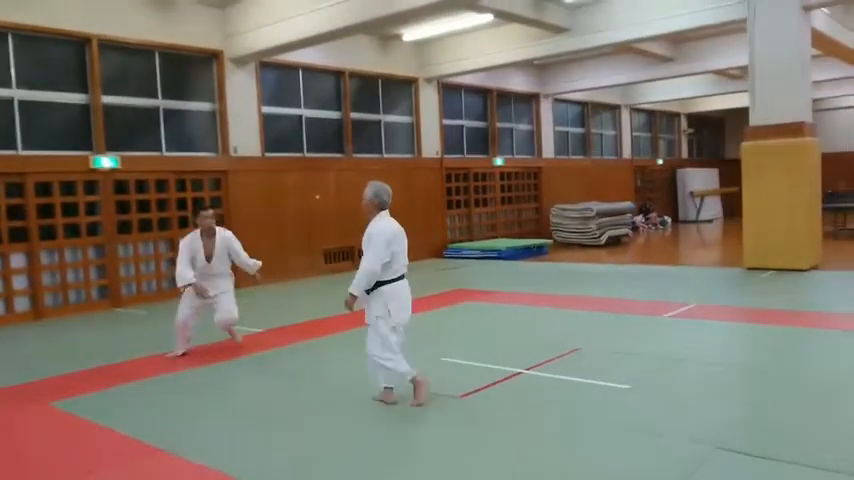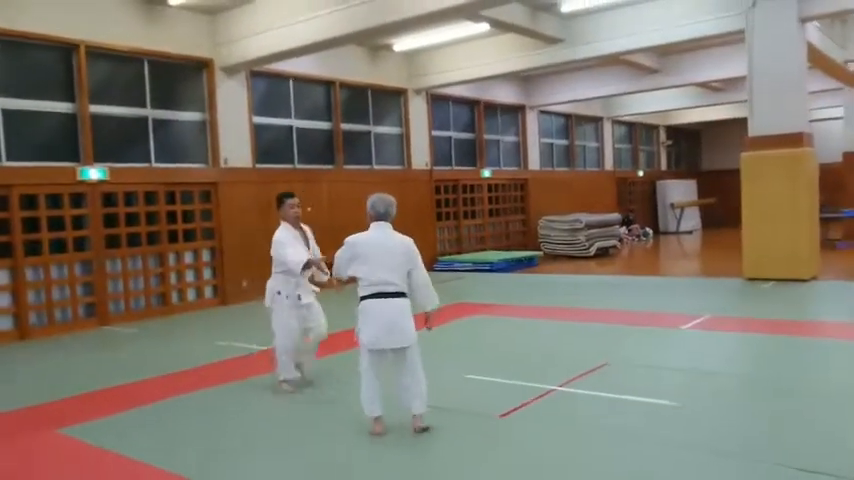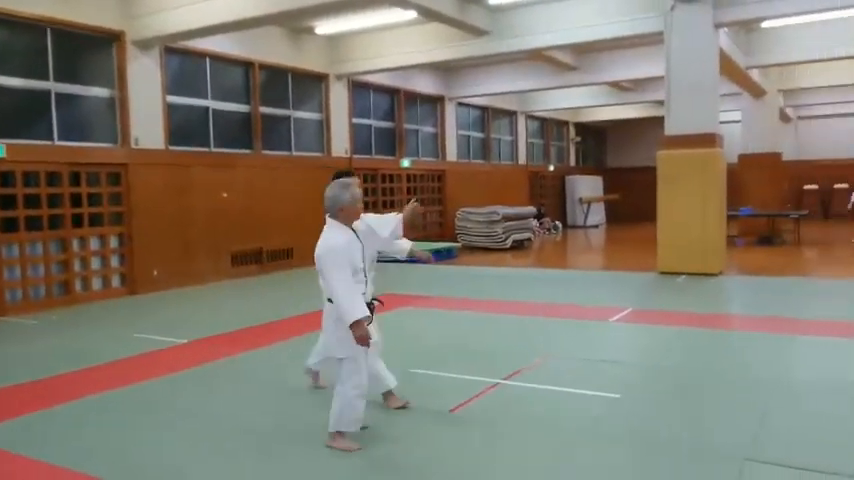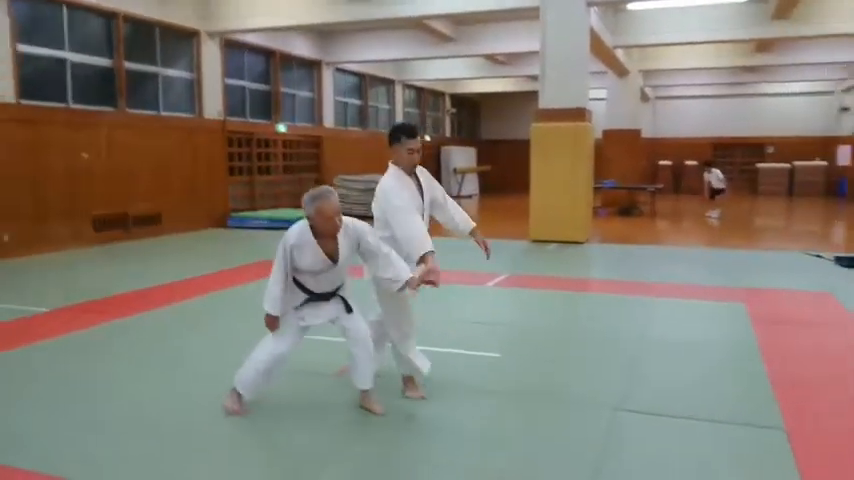
dt=0.7s
person 1, frame 1
left shoulder: (378, 229)
right shoulder: (391, 225)
left elbow: (370, 266)
left wrist: (354, 292)
left hip: (386, 295)
right hip: (396, 290)
left knee: (380, 348)
right knee: (387, 343)
left ankle: (416, 380)
right ankle: (389, 391)
person 1, frame 2
left shoulder: (354, 242)
right shoulder: (406, 243)
left elbow: (339, 270)
right elbow: (419, 279)
right wrist: (429, 307)
left hip: (371, 311)
right hip: (399, 310)
left knee: (370, 369)
right knee: (410, 367)
left ankle: (376, 420)
right ankle: (417, 418)
person 1, frame 3
left shoulder: (345, 230)
right shoulder: (335, 243)
right elbow: (341, 286)
right wrist: (357, 322)
left hip: (350, 314)
right hip: (344, 319)
left knee: (355, 373)
right knee: (354, 379)
left ankle: (341, 421)
right ankle: (336, 434)
person 1, frame 4
left shoulder: (354, 228)
right shoulder: (294, 238)
left elbow: (381, 255)
right elbow: (281, 276)
left wrist: (409, 278)
right wrist: (273, 310)
left hip: (336, 297)
right hip: (301, 300)
left knee: (361, 337)
right knee: (275, 348)
left ankle: (366, 396)
right ankle: (238, 393)
person 2, frame 1
left shoulder: (226, 236)
right shoulder: (188, 241)
left elbow: (240, 256)
right elbow: (182, 266)
left wrist: (254, 270)
right wrist: (193, 285)
left hip: (222, 283)
right hip: (197, 284)
left knee: (228, 317)
right knee: (183, 319)
left ankle: (229, 329)
right ankle: (181, 348)
person 2, frame 2
left shoulder: (305, 230)
right shoulder: (281, 236)
left elbow: (314, 255)
right elbow: (293, 258)
left wrist: (325, 276)
right wrist: (312, 263)
left hip: (303, 290)
right hip: (283, 292)
left knee: (318, 330)
right knee: (288, 337)
left ankle: (300, 364)
right ankle: (285, 376)
person 2, frame 3
left shoulder: (359, 218)
left elbow: (384, 237)
right elbow: (381, 230)
left wrist: (414, 251)
right wrist: (404, 215)
right knee: (369, 340)
left ankle: (314, 368)
right ankle: (387, 391)
person 2, frame 4
left shoulder: (421, 175)
right shoulder: (390, 187)
left elbow: (444, 205)
right elbow: (408, 225)
left wrist: (474, 231)
right wrist: (429, 259)
left hip: (408, 259)
left knee: (392, 318)
right knee: (402, 323)
right ankle: (409, 375)
